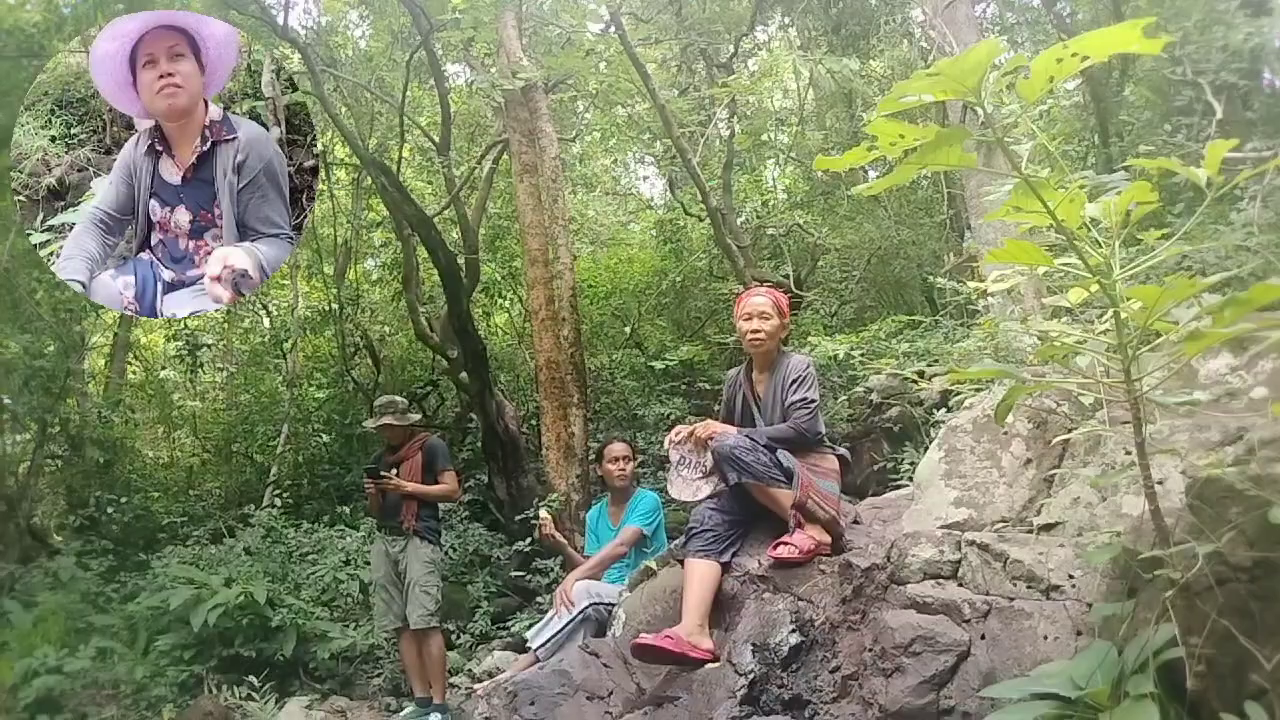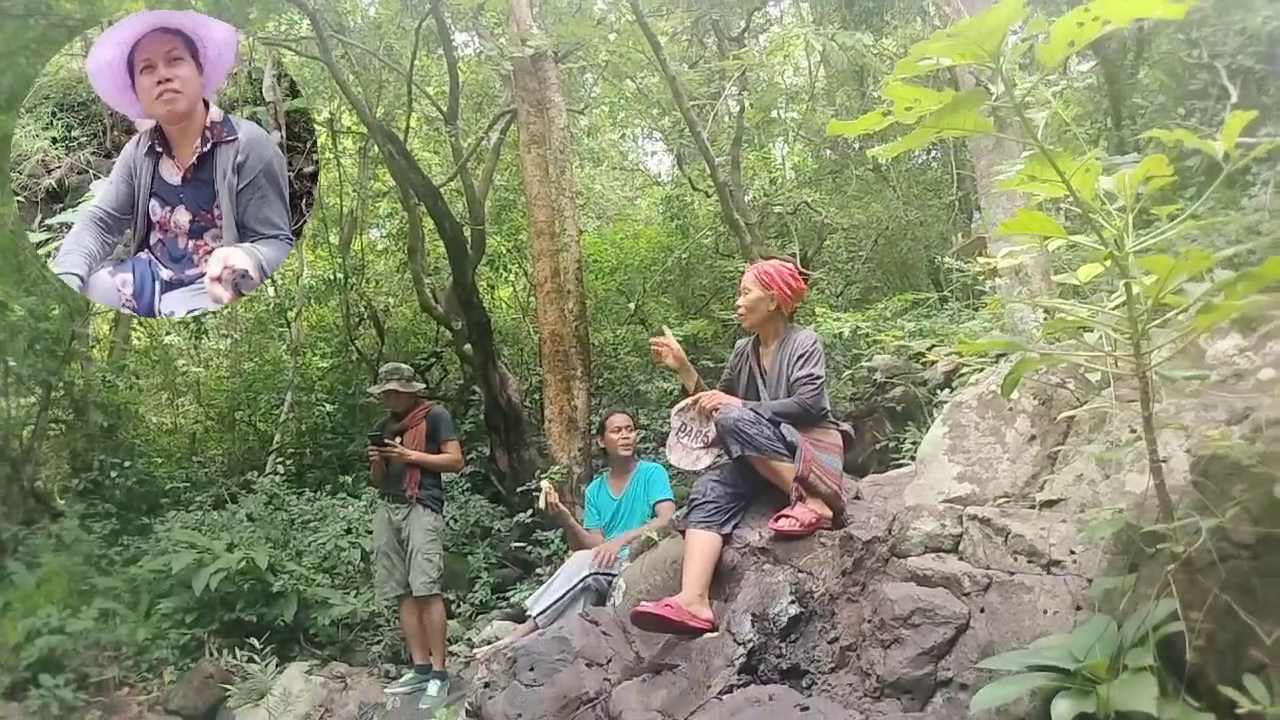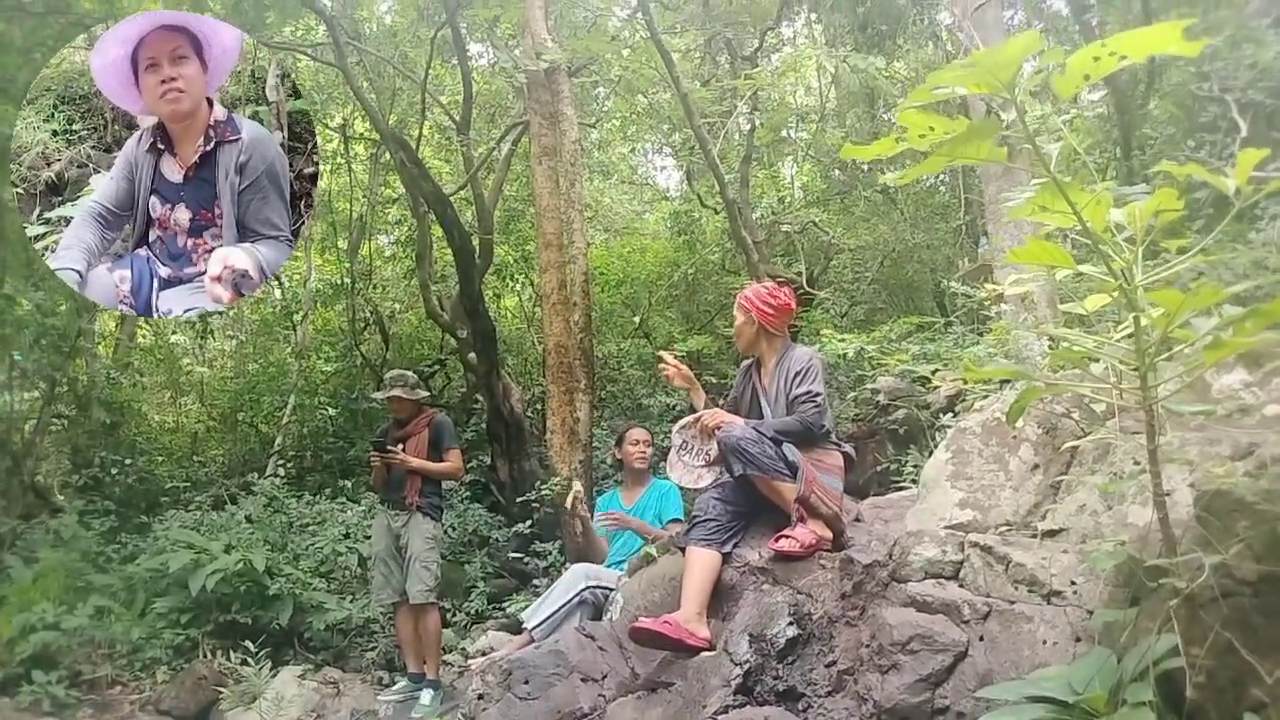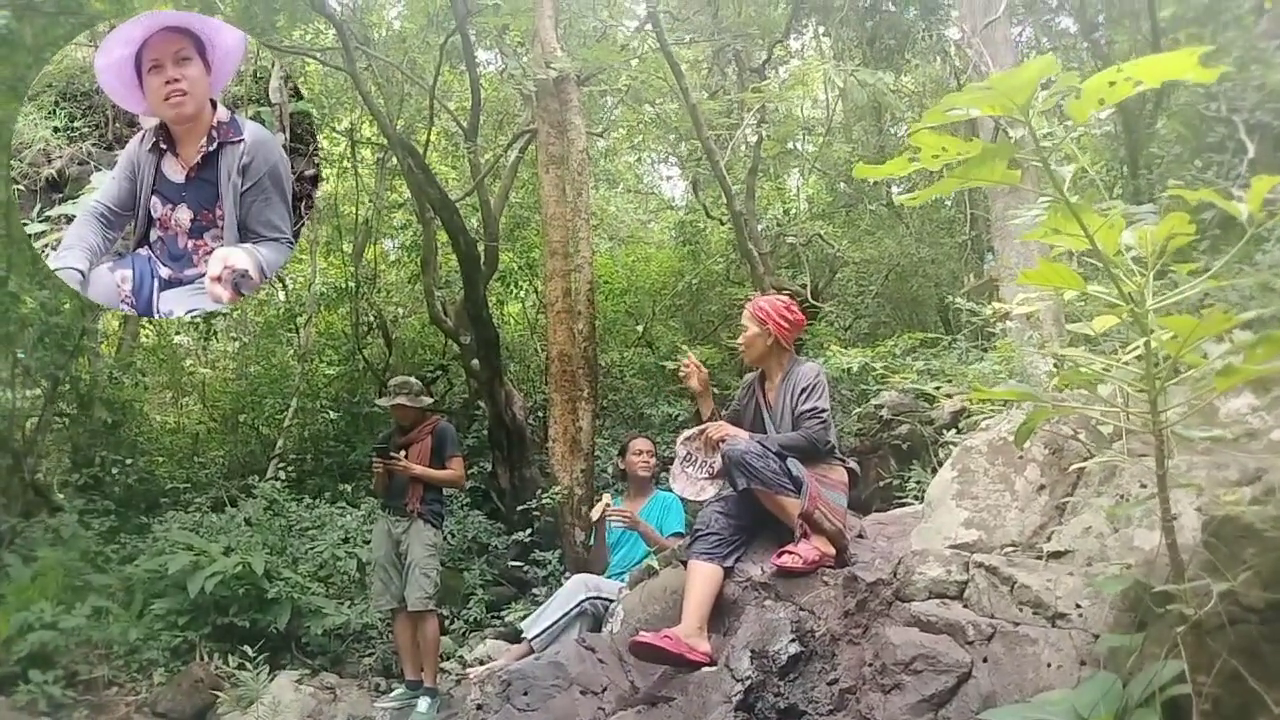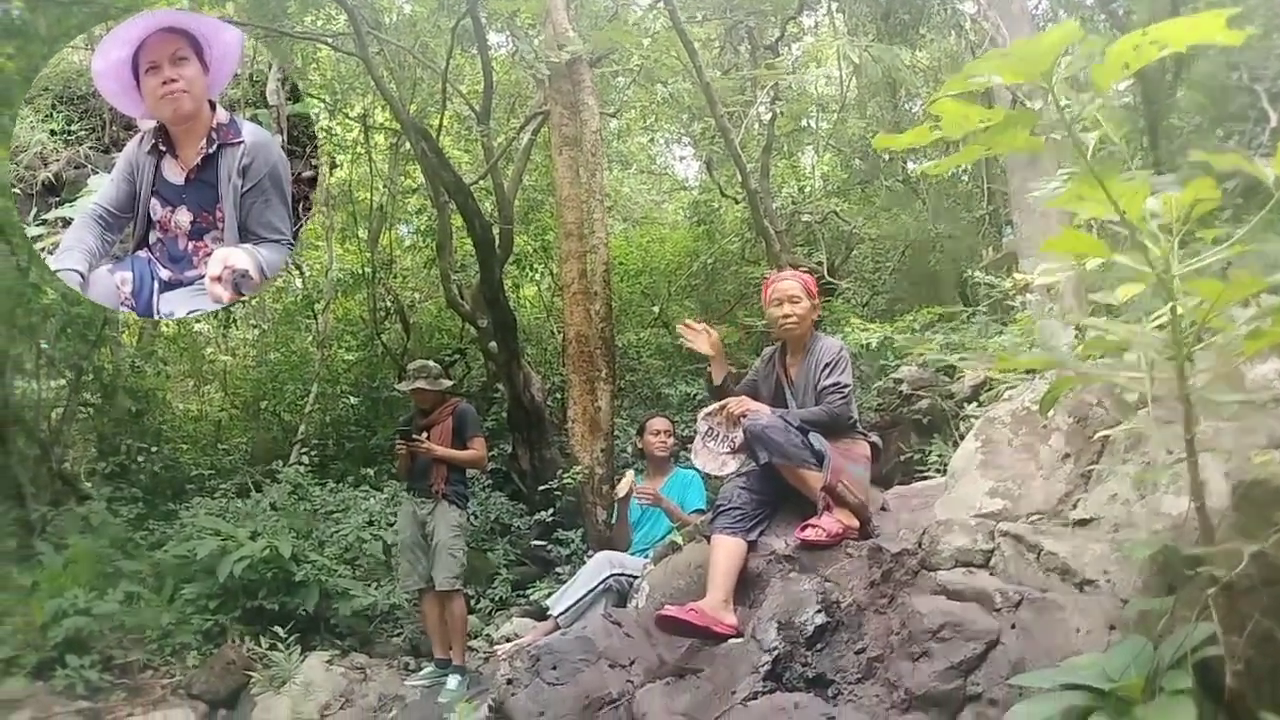
dt=0.7s
person 1, frame 1
left shoulder: (798, 367)
right shoulder: (735, 380)
left elbow: (803, 430)
right elbow: (723, 433)
left wrist: (734, 433)
right wrist: (695, 432)
left hip: (807, 475)
right hip: (760, 485)
left knee: (730, 447)
right knee: (706, 518)
left ankle: (811, 528)
right ankle: (693, 633)
person 1, frame 2
left shoulder: (804, 342)
right shoulder: (743, 351)
left elbow: (809, 405)
right elbow: (718, 403)
left wrist: (739, 405)
right wrist: (683, 368)
left hip: (810, 449)
right hip: (762, 458)
left knee: (734, 420)
right knee: (709, 489)
left ankle: (812, 502)
right ankle: (693, 602)
person 1, frame 3
left shoulder: (803, 360)
right shoulder: (748, 372)
left elbow: (810, 423)
right elbow: (722, 423)
left wrist: (742, 424)
right wrist: (693, 388)
left hip: (812, 468)
right hip: (765, 478)
left knee: (736, 438)
right knee: (711, 506)
left ankle: (813, 522)
right ankle: (691, 619)
person 1, frame 4
left shoulder: (808, 375)
right shoulder: (751, 385)
left elbow: (816, 438)
right elbow: (721, 432)
left wrist: (747, 438)
right wrist: (703, 394)
left hip: (816, 483)
right hip: (766, 492)
left knee: (741, 452)
right knee: (713, 520)
left ankle: (815, 538)
right ankle: (692, 634)
person 1, frame 5
left shoulder: (831, 350)
right shoulder: (769, 359)
left elbow: (838, 413)
right elbow: (731, 405)
left wrist: (769, 413)
right wrist: (715, 359)
left hip: (837, 457)
right hip: (787, 464)
left knee: (761, 426)
right knee: (735, 496)
left ankle: (839, 511)
right ankle: (717, 607)
person 2, frame 1
left shoulder: (431, 447)
right shoulder: (379, 459)
left elbow: (452, 491)
left wrist: (406, 487)
right wrist: (373, 495)
left hip: (418, 540)
right hip: (385, 542)
left knee: (425, 622)
right knee: (401, 624)
person 2, frame 2
left shoulder: (435, 416)
right shoulder: (383, 426)
left elbow: (456, 460)
left wrist: (409, 455)
right wrist: (377, 462)
left hip: (421, 508)
right hip: (387, 509)
left knee: (426, 589)
right knee: (402, 592)
left ankle: (439, 674)
right ankle: (420, 668)
person 2, frame 3
left shoulder: (438, 423)
right shoulder: (385, 432)
left elbow: (456, 469)
left wrist: (411, 462)
right wrist: (378, 468)
left hip: (421, 515)
right hip: (386, 515)
left knee: (423, 597)
right knee: (398, 599)
left ankle: (433, 683)
right ankle: (414, 677)
person 2, frame 4
left shoulder: (441, 431)
right shoulder: (388, 439)
left elbow: (458, 477)
left wrist: (414, 469)
right wrist: (380, 475)
left hip: (422, 522)
right hip: (387, 521)
left knee: (422, 604)
right knee: (397, 605)
left ankle: (429, 690)
right ankle: (411, 683)
person 2, frame 5
left shoulder: (462, 413)
right shoulder: (409, 422)
left elbow: (480, 458)
left wrist: (436, 451)
right wrist: (403, 457)
left hip: (446, 502)
right hip: (412, 503)
left knee: (449, 584)
right knee: (423, 585)
left ankle: (459, 669)
right ankle: (440, 662)
person 3, frame 1
left shoulder: (249, 144)
right shoulder: (139, 150)
left elbow: (278, 242)
right elbow: (100, 224)
left wrist: (247, 259)
right wrist: (66, 284)
left hip: (214, 291)
right hip: (149, 279)
person 3, frame 2
left shoulder: (249, 145)
right shoulder: (139, 151)
left elbow: (277, 243)
right elbow: (100, 222)
left wrist: (248, 262)
right wrist: (64, 279)
left hip: (212, 290)
right hip: (148, 278)
person 3, frame 3
left shoulder: (252, 145)
right shoulder: (140, 147)
left elbow: (277, 243)
right elbow: (98, 218)
left wrist: (248, 260)
right wrist: (62, 275)
left hip: (211, 287)
right hip: (145, 275)
person 3, frame 4
left shoulder: (254, 146)
right shoulder: (143, 148)
left elbow: (277, 246)
right elbow: (100, 217)
left wrist: (248, 261)
right wrist: (64, 274)
left hip: (212, 289)
right hip: (147, 275)
person 3, frame 5
left shoulder: (253, 148)
right shoulder: (142, 150)
left elbow: (278, 248)
right elbow: (99, 220)
left wrist: (248, 263)
right wrist: (64, 275)
left hip: (212, 290)
right hip: (147, 277)
person 4, frame 1
left shoulder: (647, 501)
right shoulder: (595, 515)
left elbow: (621, 547)
right elbow: (595, 573)
left wrist: (573, 577)
right wrist: (564, 548)
right hip: (606, 598)
left knee: (582, 591)
right knee: (582, 607)
left ankle: (519, 668)
person 4, frame 2
left shoulder: (653, 473)
right shoulder: (595, 490)
left elbow: (666, 522)
right elbow: (595, 546)
left wrist: (621, 541)
right wrist: (567, 520)
right hip: (607, 571)
left knee: (583, 562)
right knee: (583, 585)
left ankle: (521, 634)
person 4, frame 3
left shoulder: (666, 490)
right shoulder: (606, 500)
right elbow: (601, 558)
left wrist: (633, 524)
right wrist: (585, 522)
right hip: (607, 583)
left knee: (582, 573)
right knee: (582, 599)
left ankle: (517, 646)
person 4, frame 4
left shoulder: (668, 502)
right shoulder: (611, 507)
right elbow: (598, 569)
left wrist: (641, 527)
right wrist: (600, 529)
right hip: (607, 594)
left knee: (582, 584)
right knee: (583, 606)
left ankle: (515, 655)
person 4, frame 5
left shoulder: (688, 479)
right shoulder: (631, 486)
right elbow: (620, 547)
left wrist: (664, 504)
right wrist: (622, 507)
right hip: (629, 571)
left knee: (606, 561)
right knee: (606, 586)
left ankle: (544, 631)
